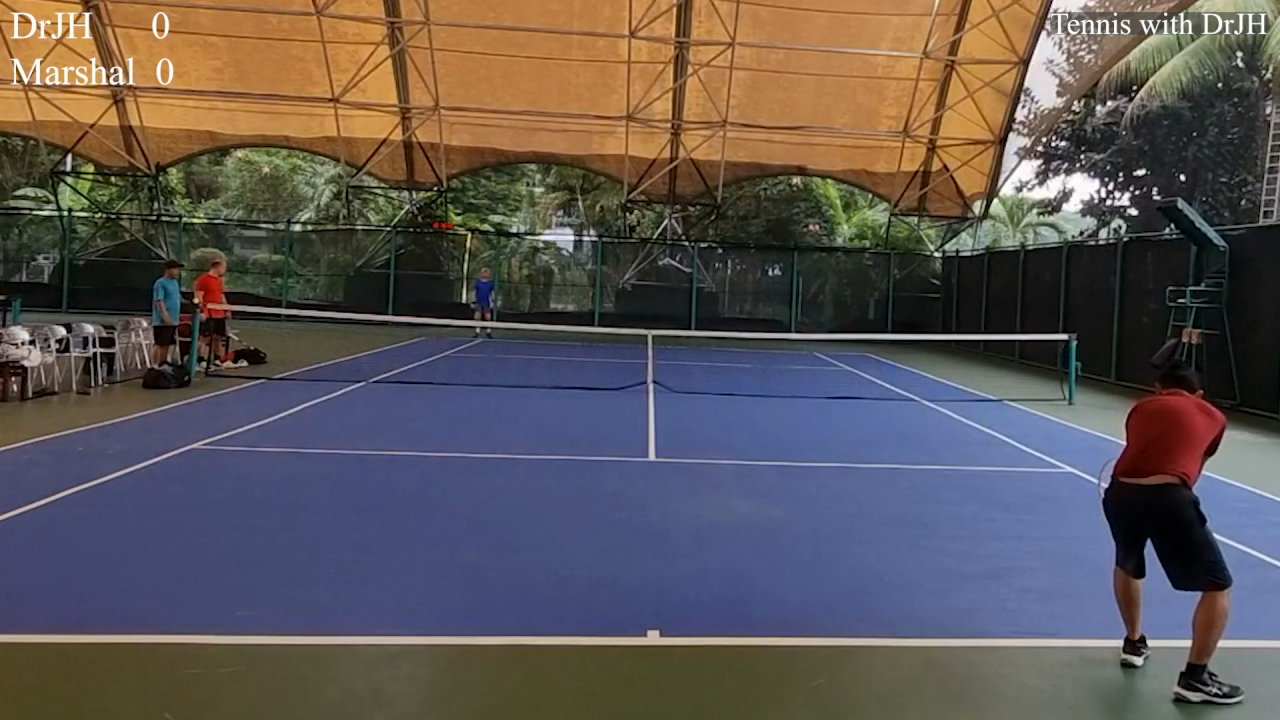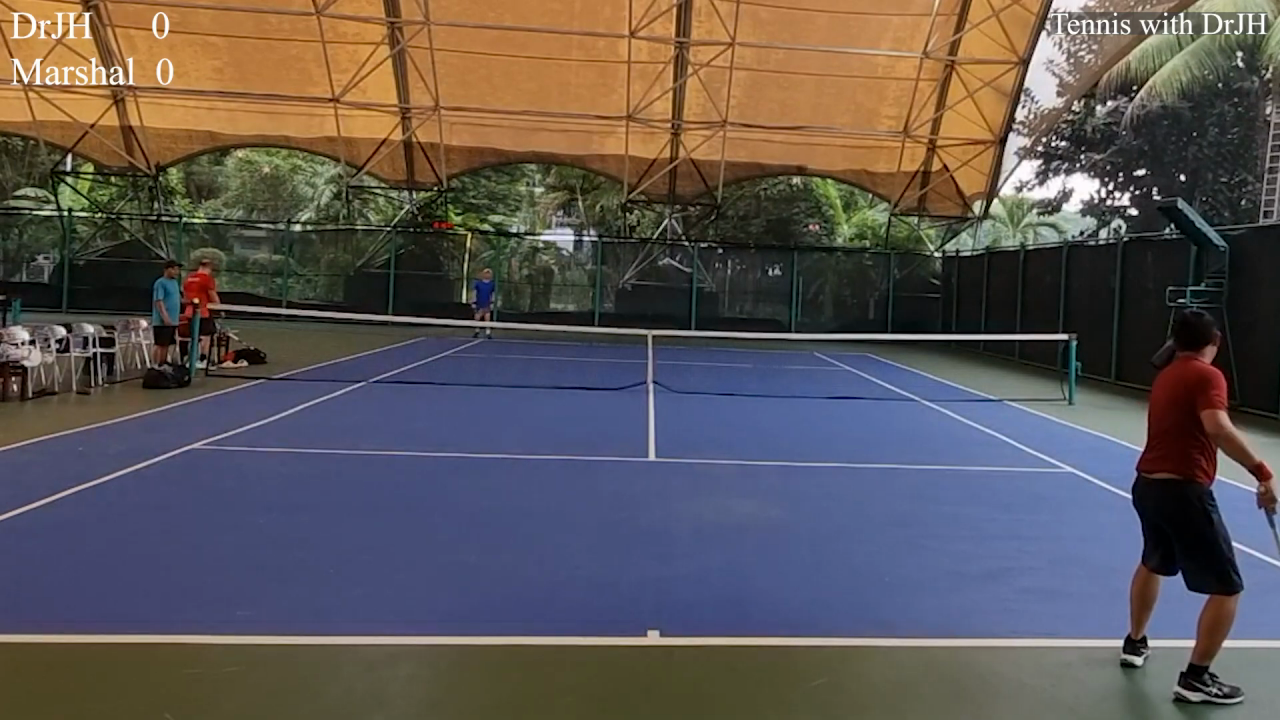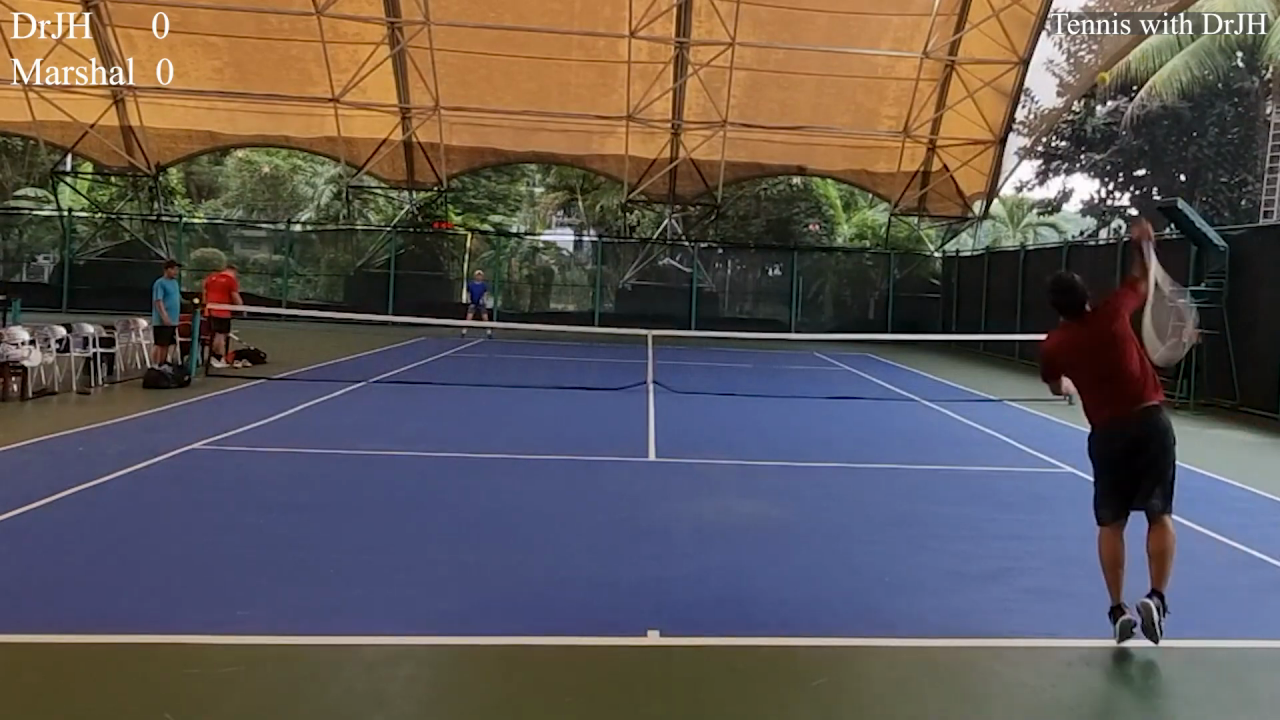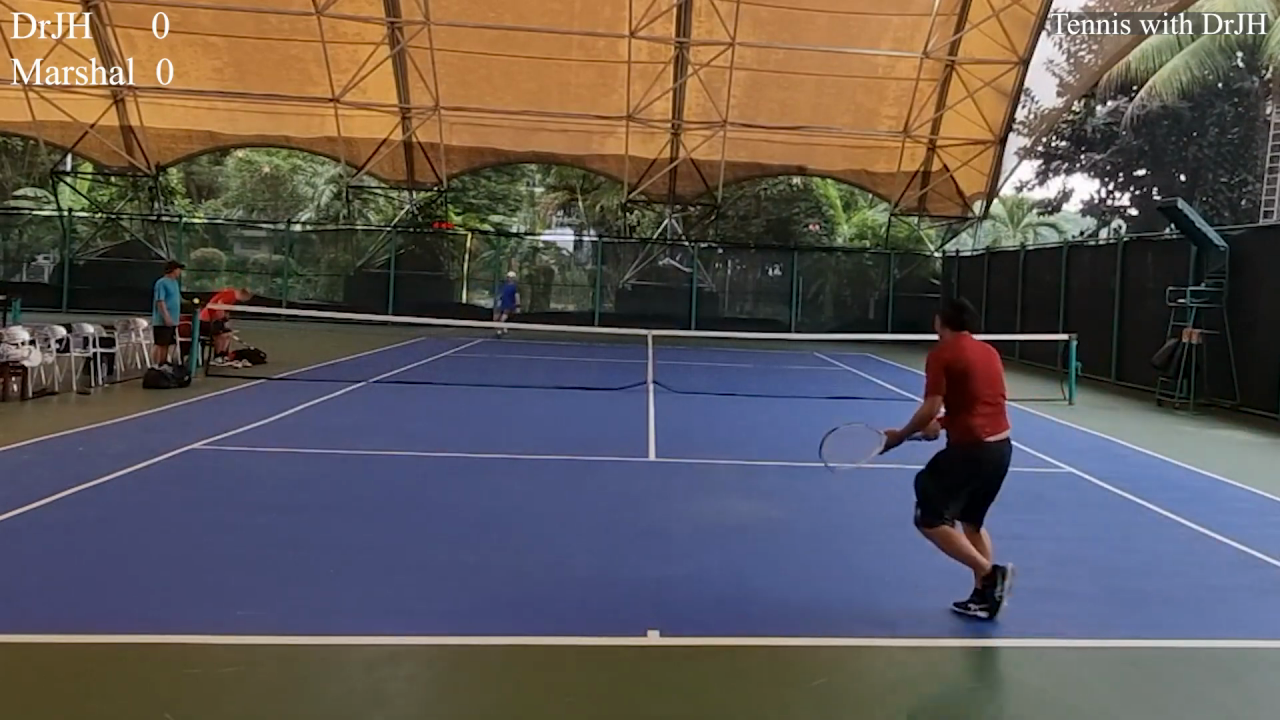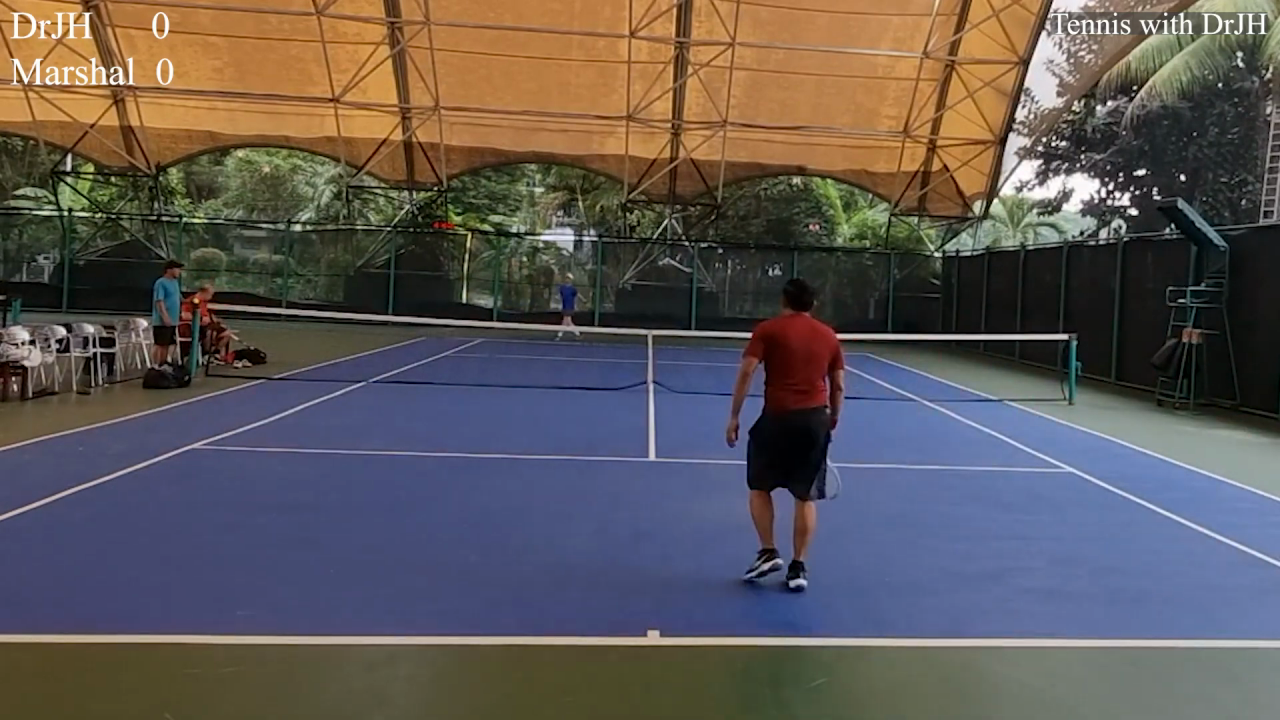
dt=1s
person 1, frame 1
left shoulder: (1142, 408)
right shoulder: (1213, 416)
left hip: (1122, 492)
right hip: (1169, 498)
left knee: (1127, 565)
right knee: (1218, 587)
left ankle: (1134, 643)
right ankle: (1194, 678)
person 1, frame 2
left shoulder: (1168, 376)
right shoulder: (1207, 376)
right elbow: (1217, 429)
left hip: (1148, 485)
right hip: (1183, 491)
left knee: (1152, 565)
right knee: (1226, 588)
left ankle: (1134, 642)
right ankle: (1195, 678)
person 1, frame 3
left shoulder: (1052, 347)
right shoulder: (1108, 316)
left elbow: (1054, 384)
right elbow: (1142, 284)
right wrist: (1143, 246)
left hip: (1109, 434)
right hip: (1151, 424)
left knee: (1110, 524)
right knee: (1159, 517)
left ankle: (1118, 610)
right ankle: (1155, 598)
person 1, frame 4
left shoulder: (942, 355)
right shoulder: (990, 352)
left elbow: (931, 408)
left wrist: (900, 435)
right wrist: (943, 422)
left hip: (970, 449)
right hip: (1001, 447)
left knee: (932, 523)
right knee: (972, 523)
left ankle: (992, 571)
right ankle: (986, 596)
person 1, frame 5
left shoulder: (768, 330)
right shoulder: (828, 336)
left elbow: (746, 372)
right elbow: (838, 385)
left wrist: (734, 417)
right wrist: (832, 421)
left hip: (778, 419)
right hip: (815, 419)
left knee: (760, 488)
right knee: (806, 496)
left ankle: (769, 552)
right ankle: (798, 568)
